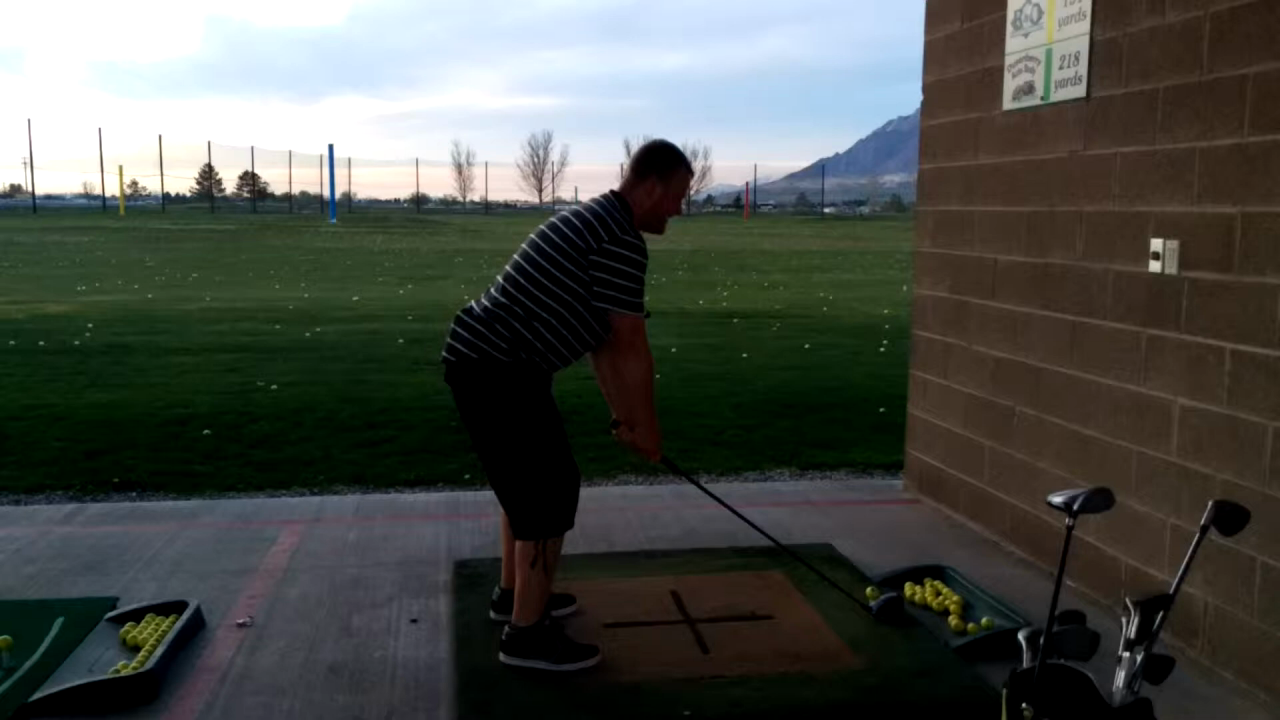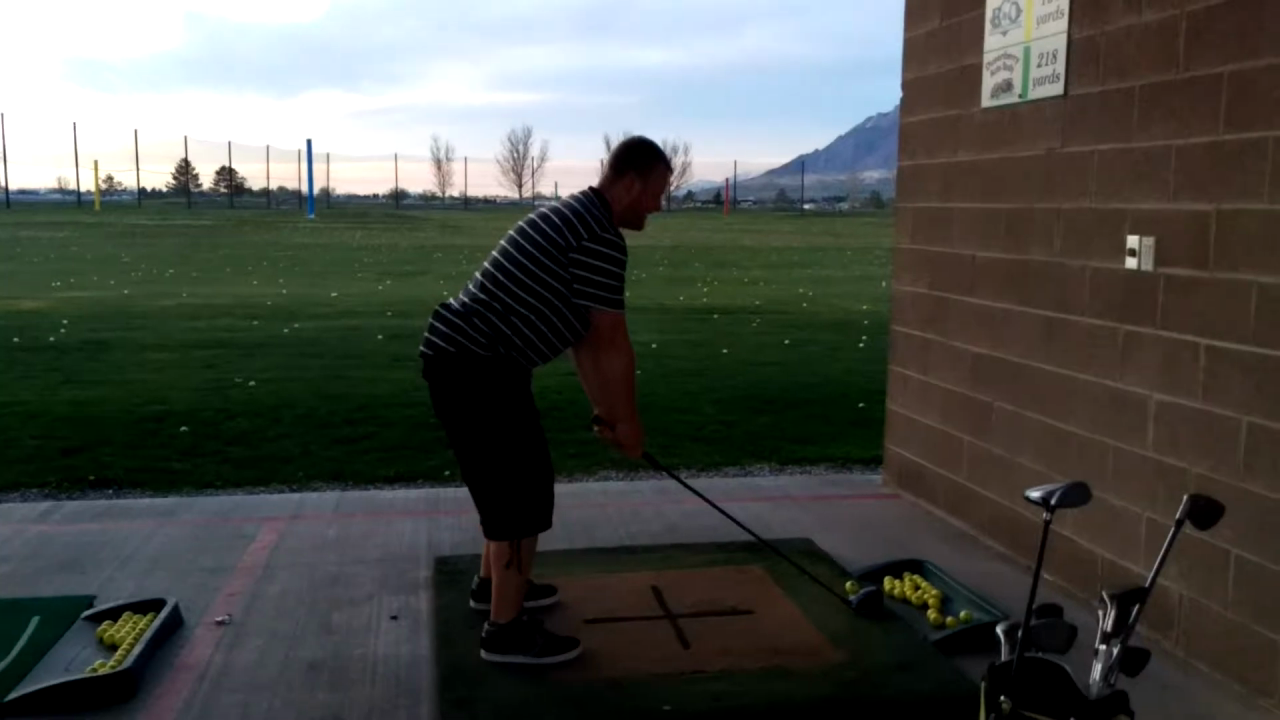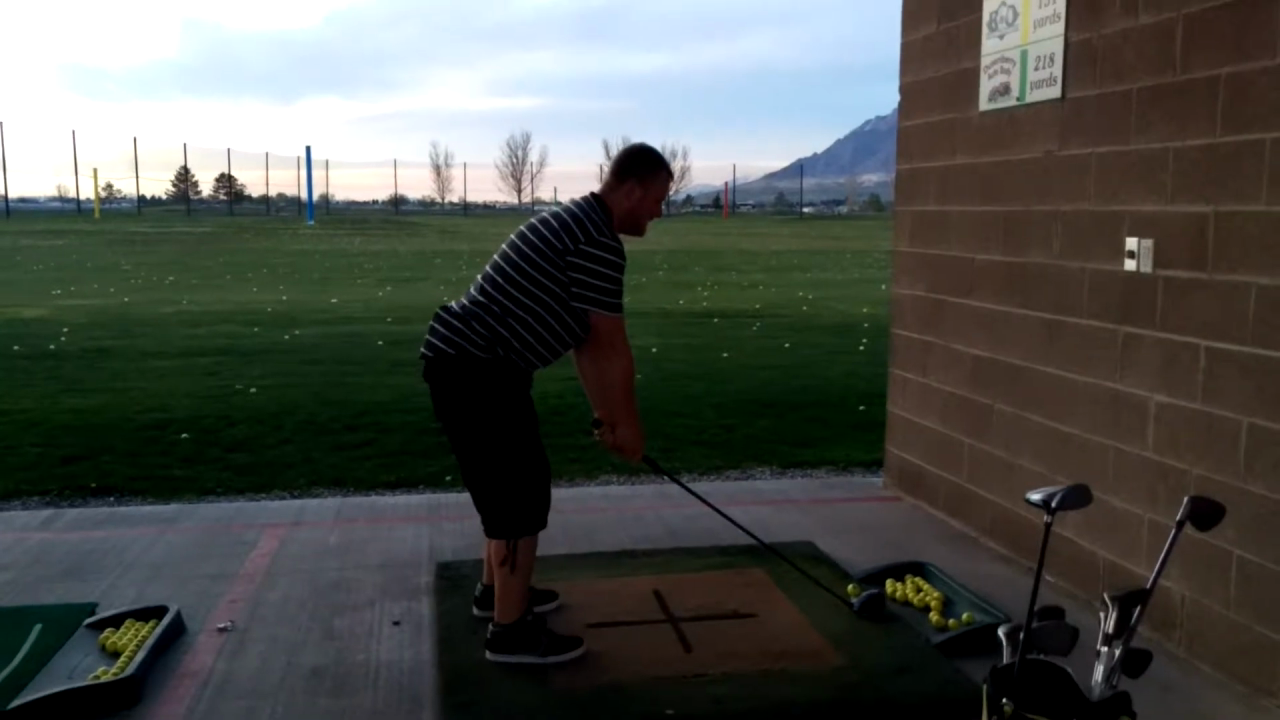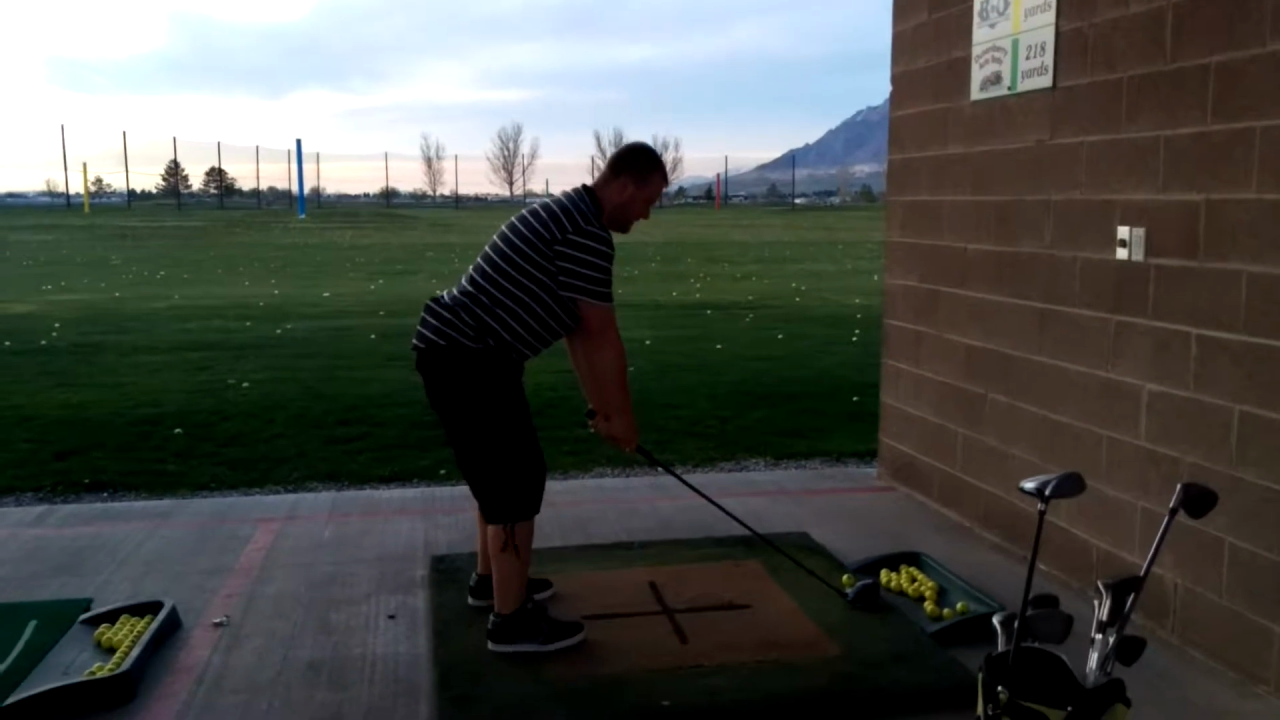
dt=0.5s
person 1, frame 1
left shoulder: (595, 221)
right shoulder: (620, 240)
left elbow: (603, 339)
right elbow: (630, 347)
left wrist: (621, 415)
right wrist: (645, 425)
left hip: (482, 357)
right hip: (500, 368)
left knee: (528, 480)
right knee: (549, 490)
left ankle: (513, 592)
right ankle: (526, 632)
person 1, frame 2
left shoulder: (574, 218)
right shoulder: (601, 239)
left elbow: (584, 336)
right elbow: (612, 344)
left wrist: (604, 412)
right wrist: (628, 422)
left hip: (460, 354)
right hip: (479, 365)
left knee: (510, 477)
right knee: (522, 489)
left ankle: (494, 582)
right ankle: (505, 629)
person 1, frame 3
left shoulder: (576, 224)
right shoulder: (598, 242)
left elbow: (586, 340)
right elbow: (611, 348)
left wrist: (605, 417)
right wrist: (627, 426)
left hip: (462, 357)
right hip: (477, 366)
left knee: (508, 481)
right knee: (520, 491)
left ankle: (496, 588)
right ankle: (510, 630)
person 1, frame 4
left shoulder: (567, 216)
right shoulder: (586, 233)
left elbow: (578, 331)
right elbow: (602, 337)
left wrist: (599, 407)
right wrist: (620, 415)
left hip: (456, 348)
right hip: (469, 356)
left knee: (499, 469)
right knee: (516, 478)
left ankle: (490, 578)
right ankle: (511, 619)
